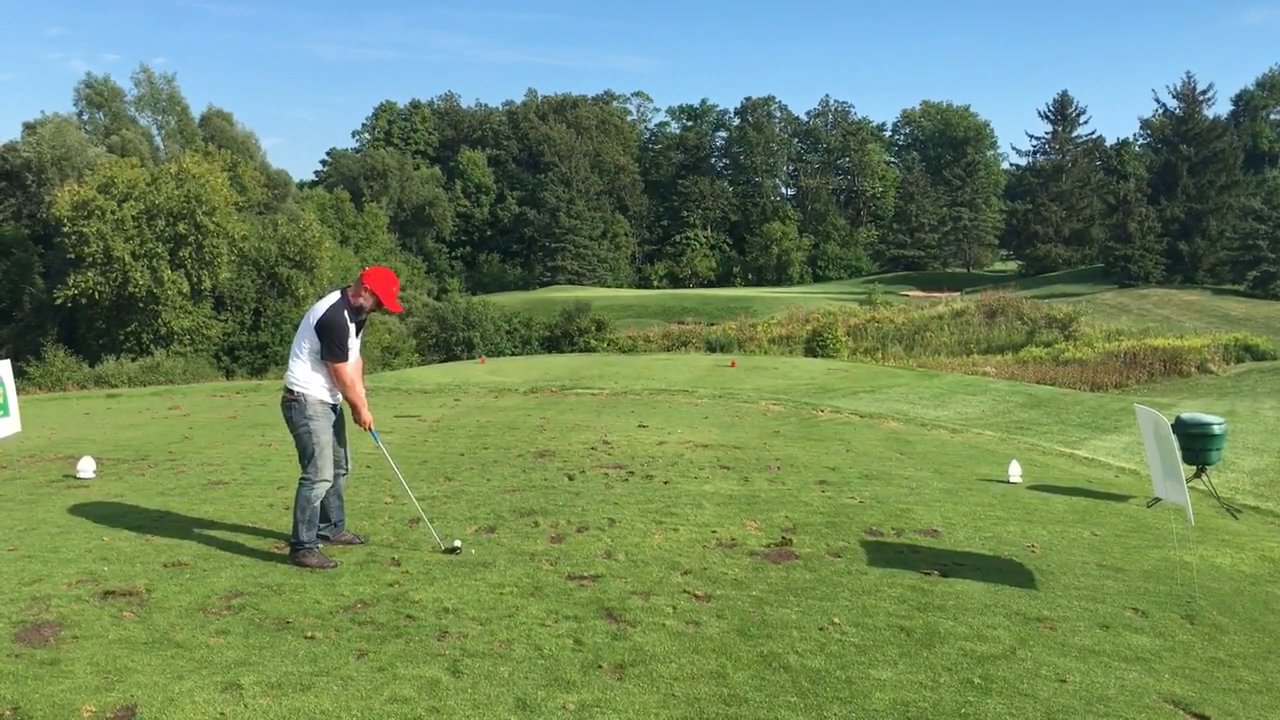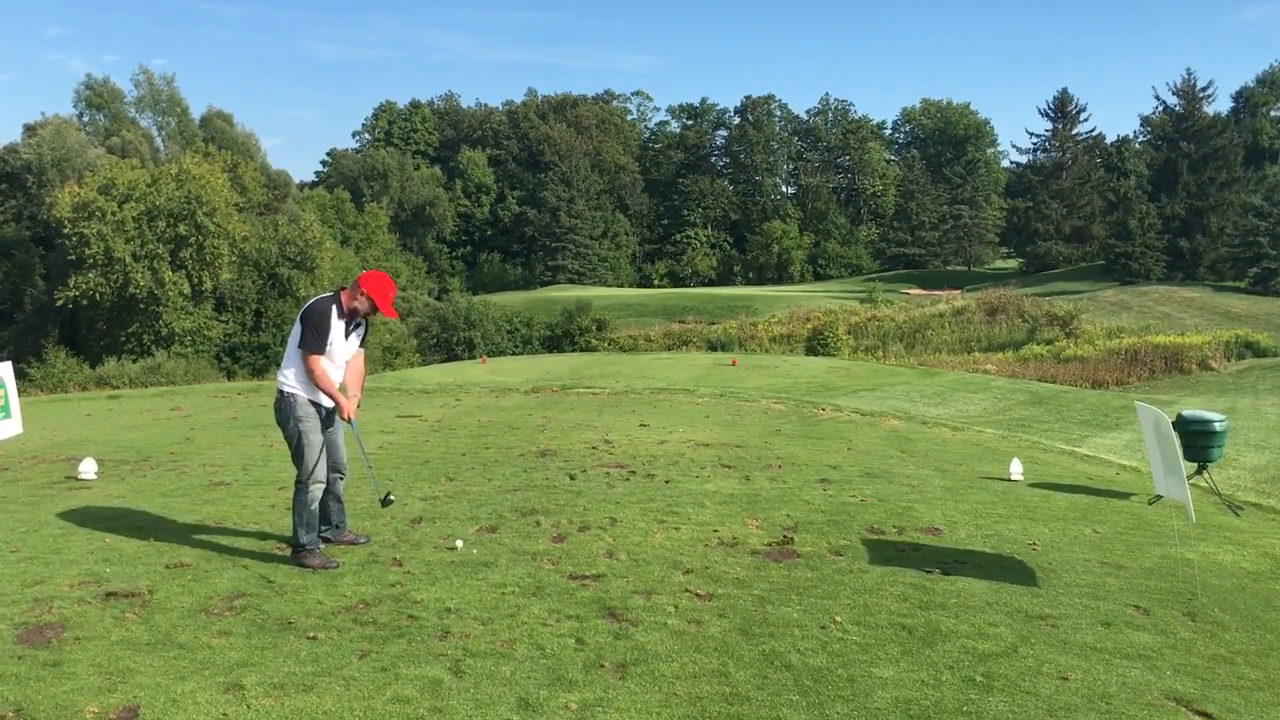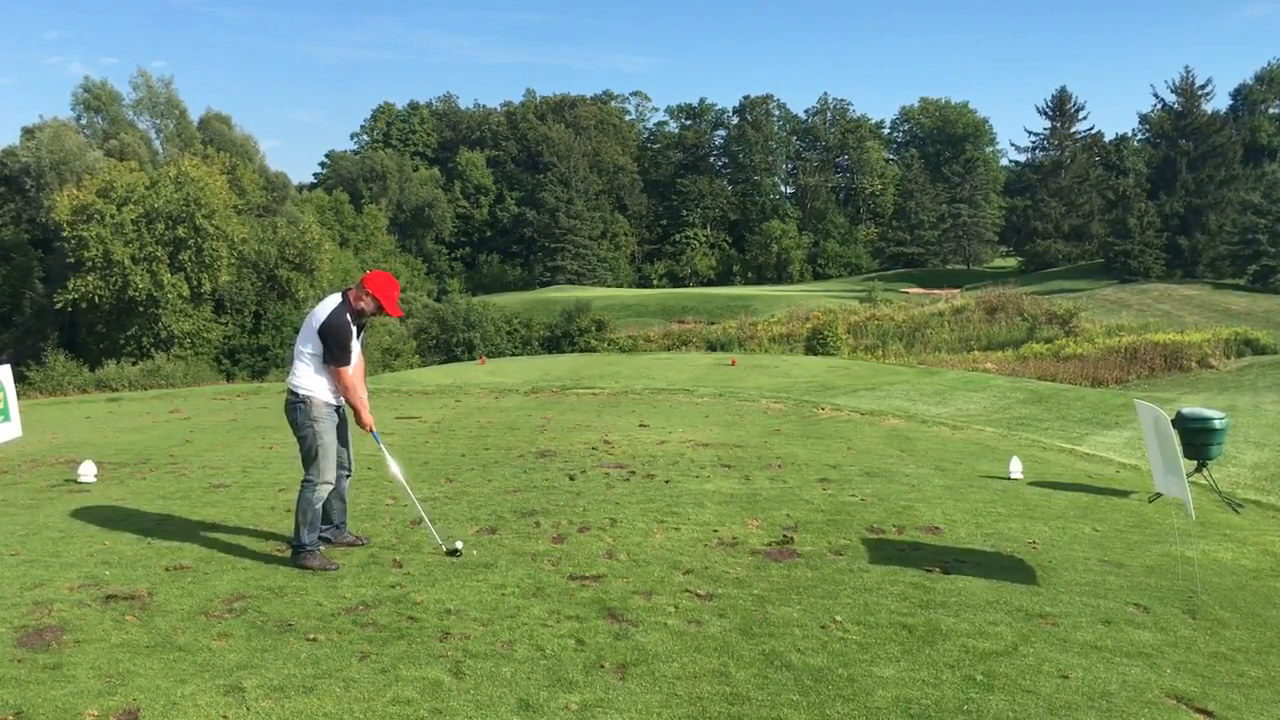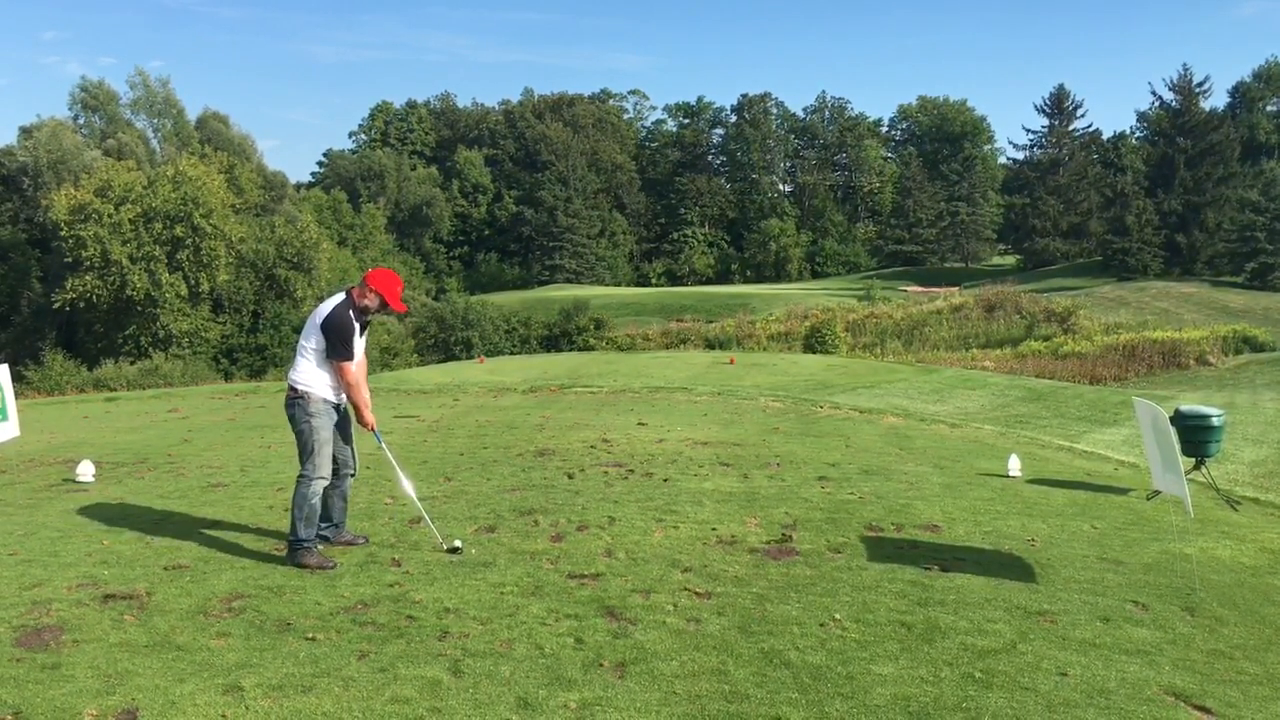
dt=0.7s
person 1, frame 1
left shoulder: (355, 312)
right shoulder: (334, 317)
left elbow: (353, 357)
right elbow: (340, 374)
left wrist: (361, 398)
right wrist: (360, 409)
left hip: (328, 400)
right hip: (307, 401)
left knee: (338, 466)
right knee: (318, 474)
left ankle: (330, 529)
right ankle: (303, 547)
person 1, frame 2
left shoulder: (359, 320)
right shoulder: (320, 311)
left elbow: (355, 361)
right elbow: (312, 366)
left wrist: (353, 397)
right wrist: (340, 399)
left hip: (326, 404)
right hip: (298, 401)
left knee: (336, 470)
right knee: (313, 477)
left ankle: (332, 530)
right ankle: (304, 548)
person 1, frame 3
left shoulder: (353, 312)
right shoulder: (336, 321)
left elbow: (356, 357)
right elbow: (342, 376)
left wrist: (363, 399)
right wrist: (361, 412)
left hip: (330, 402)
right hip: (311, 403)
left knee: (341, 469)
right knee: (321, 476)
left ankle: (332, 530)
right ankle: (304, 549)
person 1, frame 4
left shoulder: (359, 313)
right shoulder: (340, 317)
left elbow: (358, 360)
right elbow: (345, 374)
left wrist: (366, 401)
right wrist: (363, 411)
left hip: (332, 401)
right hip: (310, 400)
left knee: (344, 467)
right knee: (317, 473)
left ankle: (331, 530)
right ankle: (301, 546)
